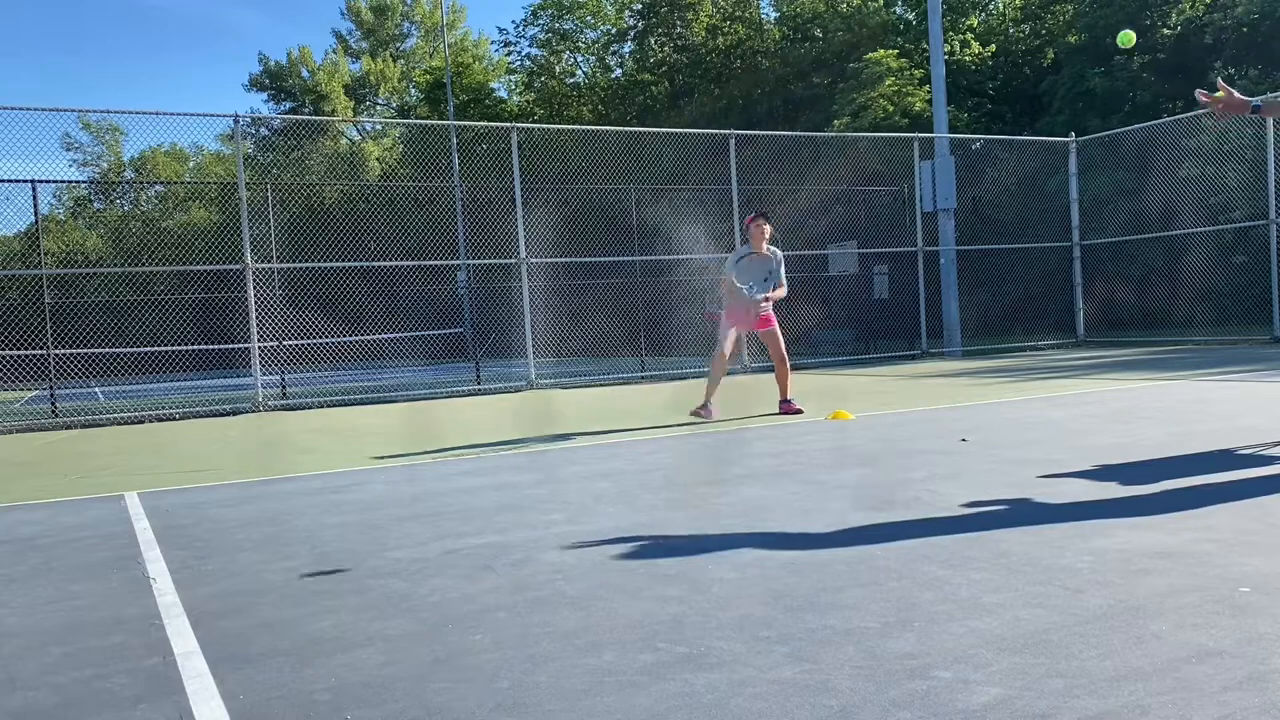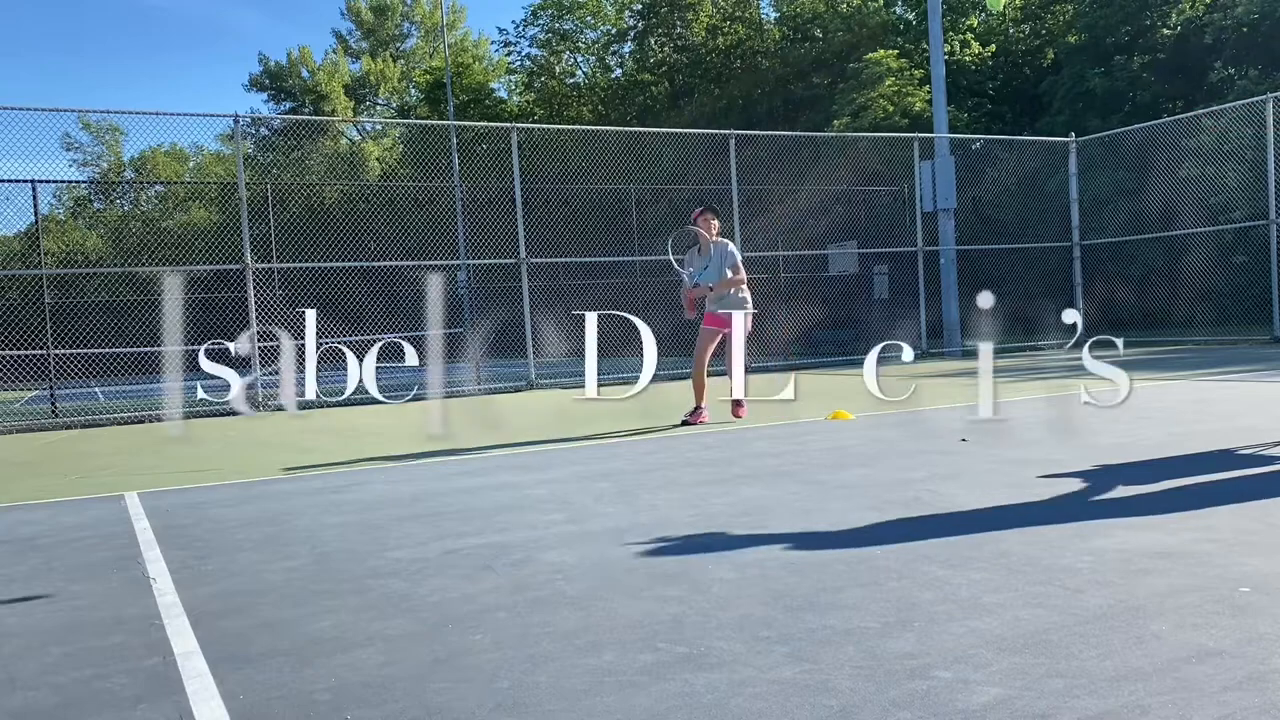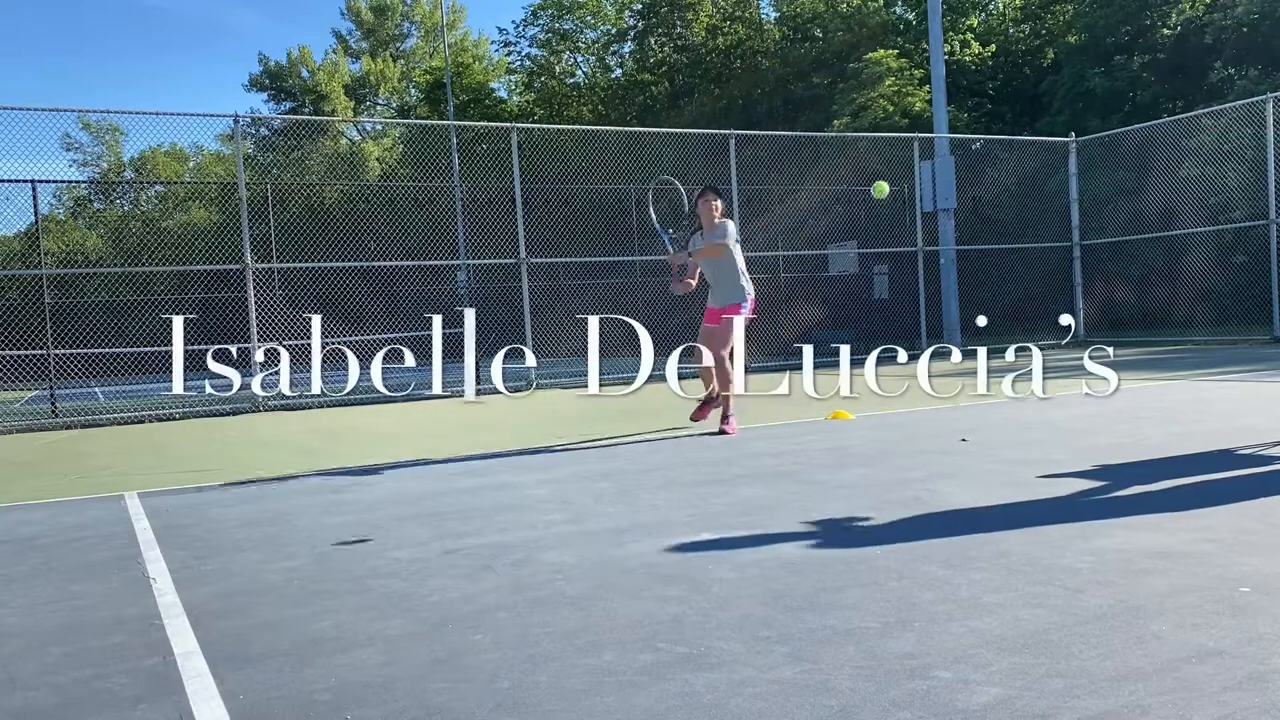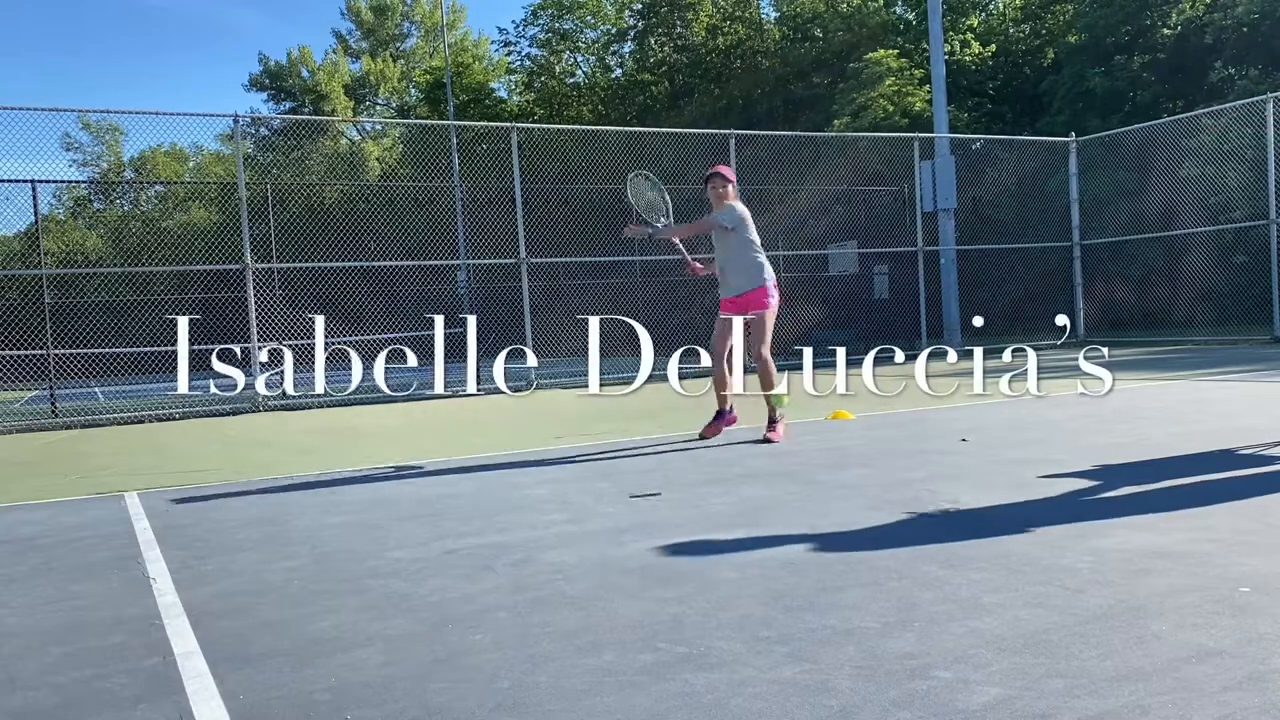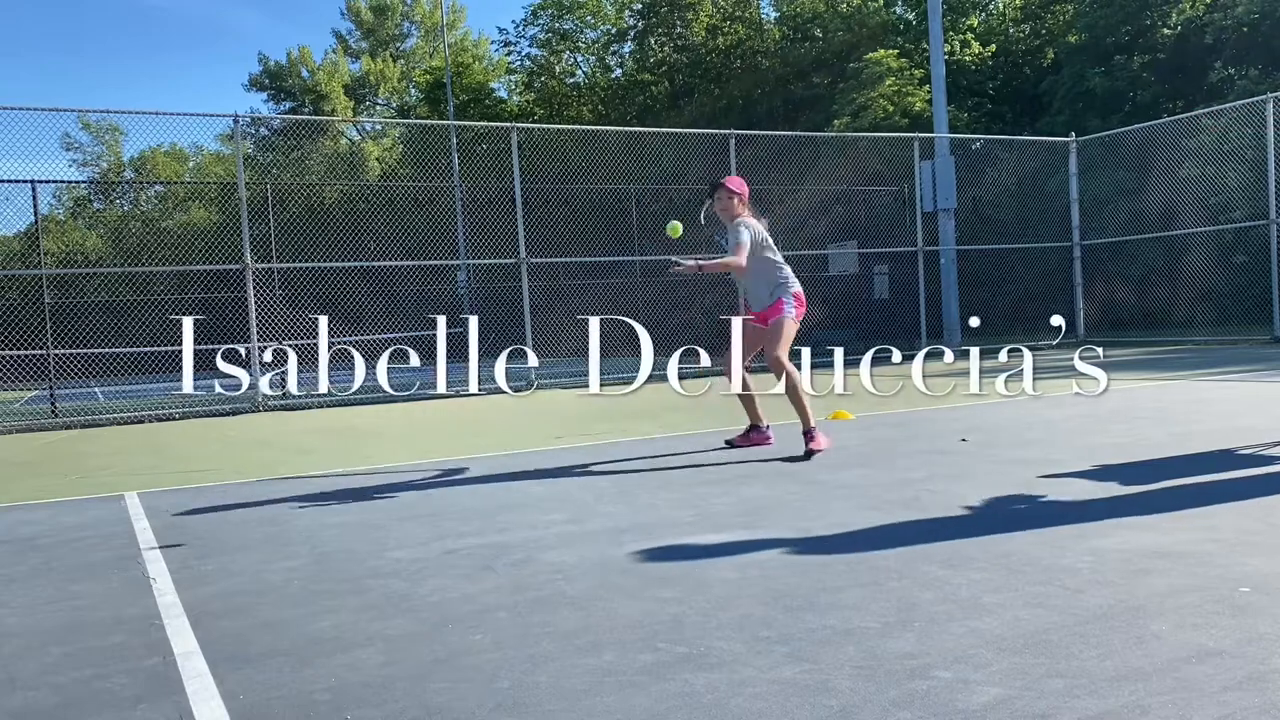
dt=0.3s
person 1, frame 1
left shoulder: (776, 255)
right shoulder: (738, 255)
left elbow: (782, 289)
right elbow: (726, 290)
left wrist: (768, 298)
right wrist: (744, 307)
left hip: (763, 312)
right hip: (735, 310)
left knee: (781, 357)
right knee: (722, 353)
left ankle: (785, 400)
right ankle: (707, 404)
person 1, frame 2
left shoulder: (726, 247)
right shoulder: (691, 256)
left elbow: (741, 278)
right elbow: (687, 291)
left wrist: (708, 289)
right wrist: (689, 307)
left hip: (738, 306)
right hip: (713, 312)
left knee: (732, 352)
right knee: (699, 360)
left ankle: (738, 397)
right ankle: (700, 408)
person 1, frame 3
left shoulder: (727, 227)
right shoulder: (695, 239)
left elbow: (723, 247)
right elbow: (692, 278)
left wrist: (688, 256)
right wrist: (683, 283)
left hip: (739, 300)
right hip: (715, 304)
left knee: (720, 353)
left ankle: (728, 414)
right ankle: (712, 394)
person 1, frame 4
left shoulder: (733, 209)
right shoulder: (719, 219)
left elbow: (692, 229)
left wrist: (650, 230)
right wrist: (705, 268)
left hip: (760, 289)
right hip: (732, 295)
left knee: (760, 352)
right knee: (718, 352)
left ankle: (775, 419)
right ankle: (724, 412)
person 1, frame 5
left shoulder: (742, 227)
right shoulder: (736, 229)
left elbow: (738, 262)
left wrist: (698, 266)
left hip: (785, 298)
right hip: (760, 308)
left knee: (776, 359)
right knee: (730, 364)
left ankle: (812, 432)
right ankle: (759, 427)
